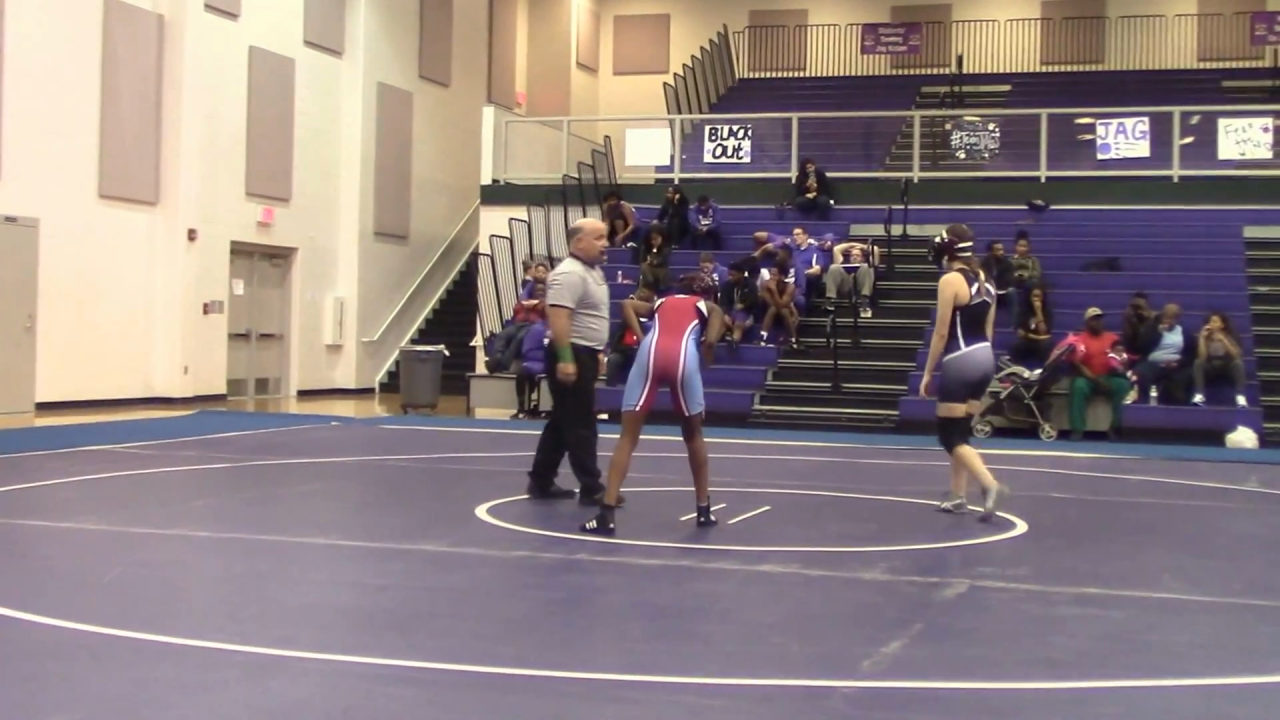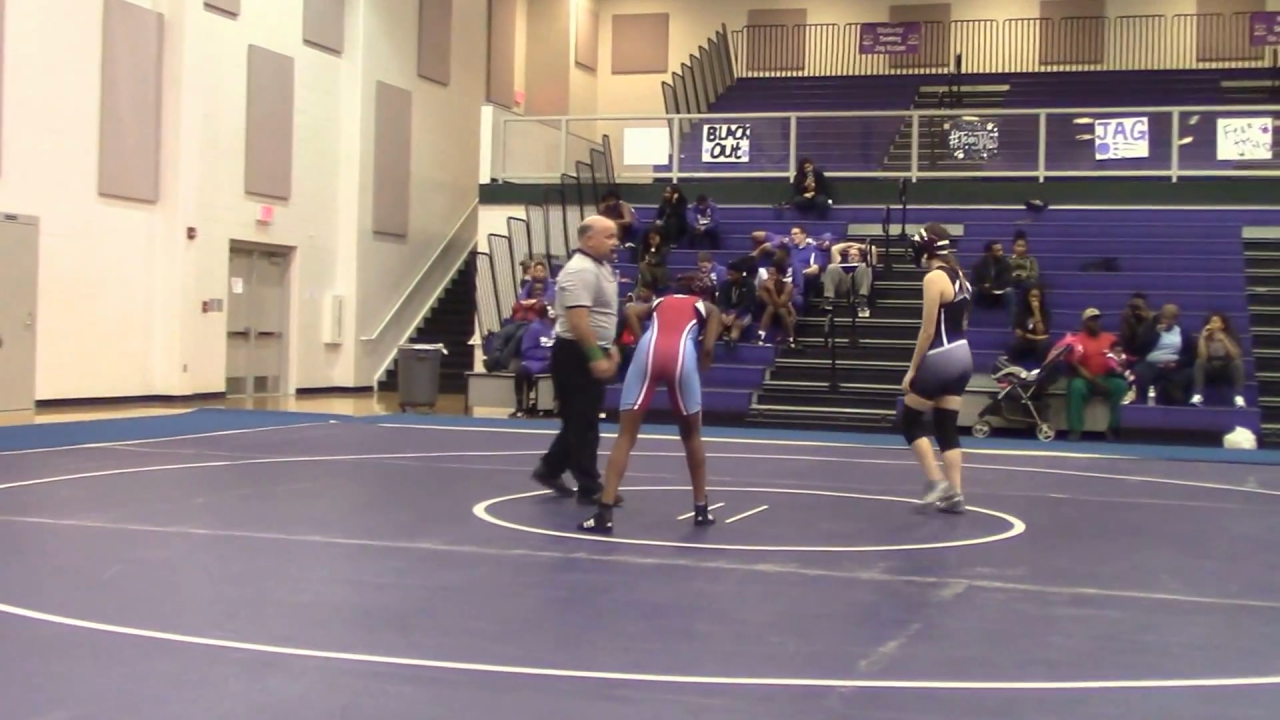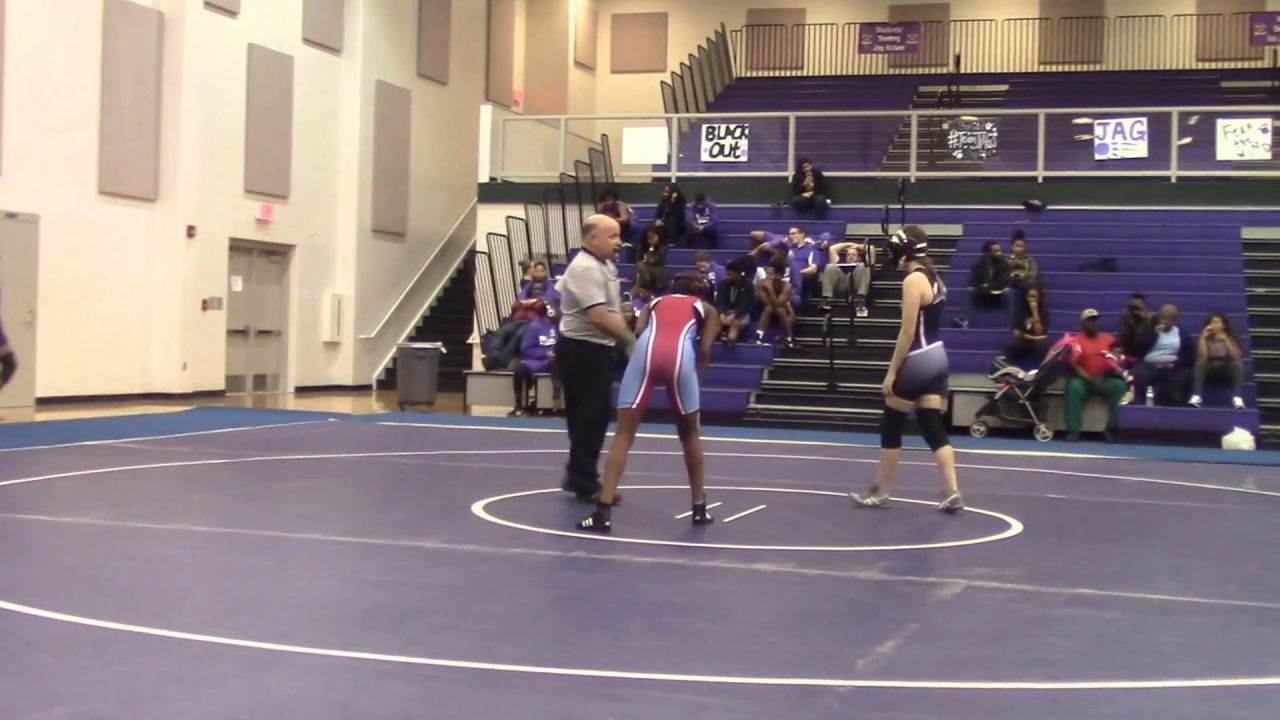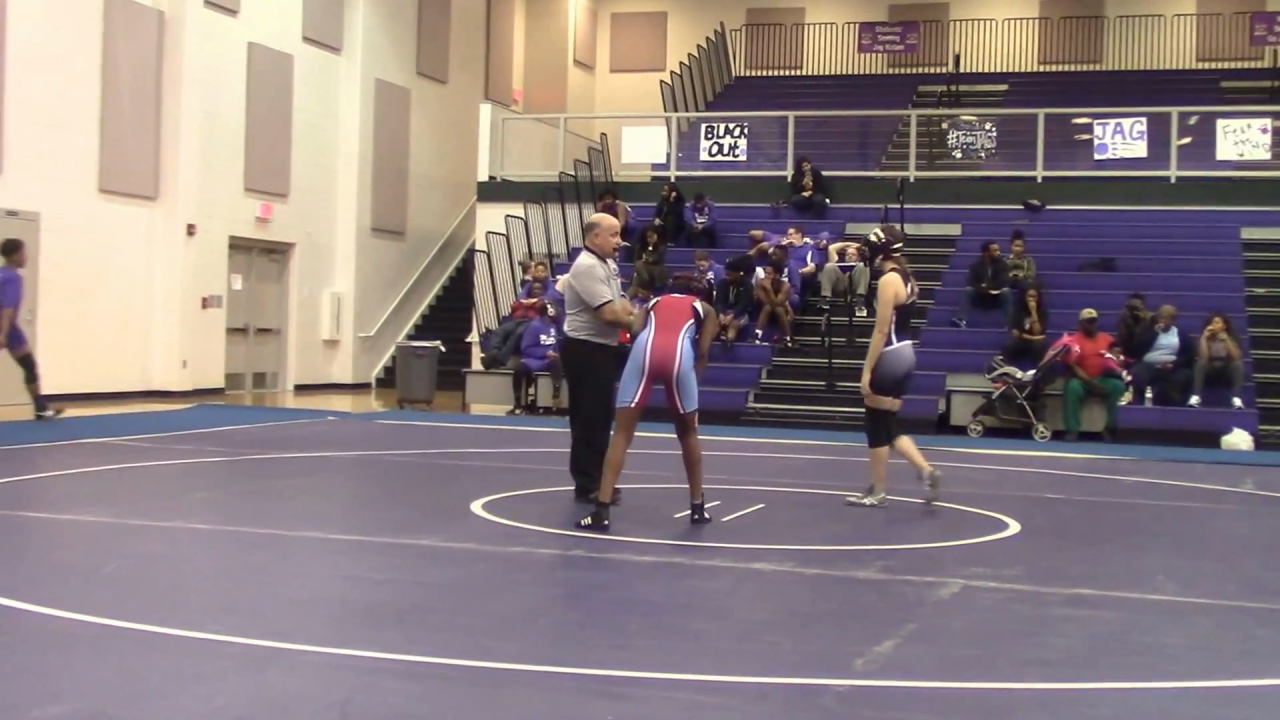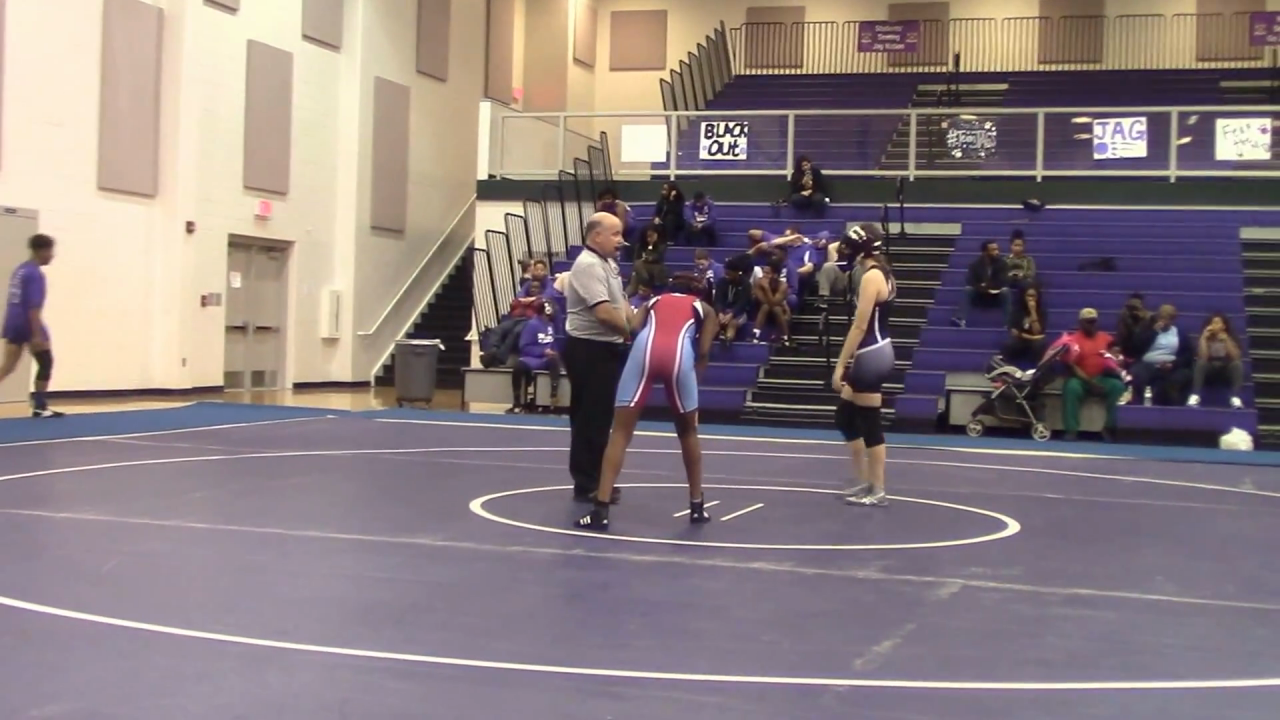
dt=0.2s
person 1, frame 1
left shoulder: (594, 270)
right shoulder: (570, 273)
right elbow: (557, 318)
left wrist: (596, 353)
right wrist: (564, 359)
left hip: (585, 355)
right hip: (570, 356)
left knee: (563, 421)
right knee: (581, 423)
left ankle: (540, 481)
right ankle: (590, 488)
person 1, frame 2
left shoulder: (602, 267)
right shoulder: (581, 270)
right elbow: (578, 319)
left wrist: (608, 350)
right wrist: (596, 357)
left hip: (592, 352)
right hip: (577, 353)
left knee: (578, 418)
right knee: (585, 420)
left ankle: (549, 468)
right ankle: (588, 487)
person 1, frame 3
left shoulder: (605, 265)
right shoulder: (585, 268)
left elbow: (613, 308)
right elbow: (598, 316)
left wrist: (628, 335)
right wrist: (629, 339)
left hip: (596, 350)
right hip: (582, 351)
left knee: (595, 417)
right knee: (589, 419)
left ankle: (577, 475)
right ankle: (587, 485)
person 1, frame 4
left shoulder: (607, 264)
right shoulder: (588, 267)
left elbow: (619, 303)
right elbow: (609, 314)
left wrist: (637, 316)
left hip: (601, 350)
right hip: (586, 351)
left knee: (599, 418)
right knee: (590, 419)
left ankle: (594, 480)
right ankle: (587, 485)
person 1, frame 5
left shoulder: (607, 263)
right shoulder: (589, 266)
left elbow: (618, 306)
right elbow: (604, 313)
left wrist: (633, 323)
right wrist: (632, 331)
left hip: (603, 349)
right hip: (590, 350)
left knee: (599, 417)
right knee: (590, 418)
left ankle: (594, 479)
right ankle: (586, 484)
person 2, frame 1
left shoulder: (950, 280)
right shoulder: (983, 280)
left elbow: (941, 333)
right elbow: (988, 328)
left wrist: (928, 373)
left hip: (959, 361)
right hip: (984, 359)
left knee: (951, 435)
right knee: (958, 431)
left ankle: (991, 485)
right ankle: (958, 496)
person 2, frame 2
left shoulder: (934, 278)
right shoulder: (958, 276)
left elbow: (928, 330)
left wrist: (912, 370)
left hip: (940, 358)
right hip: (962, 356)
left knee: (909, 421)
right knee: (946, 428)
left ankle: (937, 481)
right ankle: (954, 493)
person 2, frame 3
left shoulder: (913, 281)
right shoulder: (933, 278)
left elbow: (908, 332)
left wrist: (892, 372)
left hip: (917, 360)
right hip: (936, 356)
left knee: (891, 426)
right knee: (934, 429)
left ankle: (880, 491)
right ankle: (952, 492)
person 2, frame 4
left shoulder: (888, 280)
right shoulder: (905, 277)
left elbow: (881, 331)
left wrist: (866, 370)
left hip: (890, 358)
right hip: (904, 354)
left knee: (878, 427)
right knee: (886, 425)
left ankle: (877, 491)
right ankle: (926, 471)
person 2, frame 5
left shoulder: (871, 277)
right shoulder: (879, 275)
left elbow: (859, 327)
left wrist: (841, 365)
right wrist: (850, 362)
left hip: (871, 355)
right hip: (876, 353)
left knee: (869, 424)
right knee: (846, 417)
left ankle: (877, 490)
right ankle: (864, 478)
person 3, frame 1
left shoulder: (662, 302)
right shoulder: (710, 307)
left elbow: (628, 305)
right elbow: (710, 342)
left wrist: (642, 339)
right wrist: (699, 367)
left hip: (651, 352)
right hip: (684, 356)
left knee: (627, 437)
right knee: (693, 436)
left ankle: (606, 514)
right ankle: (703, 510)
person 3, frame 2
left shoulder: (659, 302)
right shoulder: (708, 307)
left elbow: (631, 313)
right elbow: (707, 348)
right wrist: (698, 373)
left hip: (649, 351)
right hip: (682, 355)
left knee: (626, 436)
right knee: (691, 435)
left ankle: (604, 514)
right ankle: (701, 508)
person 3, frame 3
left shoulder: (657, 302)
right shoulder: (706, 309)
left elbow: (638, 331)
right elbow: (703, 351)
right wrist: (695, 376)
left hip: (647, 351)
right hip: (680, 354)
left knee: (623, 435)
right knee: (689, 435)
left ankle: (603, 513)
right ankle: (699, 508)
person 3, frame 4
left shoulder: (655, 301)
right shoulder: (705, 309)
left elbow: (636, 330)
right elbow: (702, 351)
right wrist: (693, 378)
left hip: (646, 350)
right hip: (679, 353)
left knee: (621, 434)
right knee: (688, 434)
left ankle: (601, 511)
right ankle: (697, 507)
person 3, frame 5
left shoulder: (655, 301)
right shoulder: (704, 309)
left elbow: (634, 328)
right elbow: (703, 350)
right wrist: (694, 376)
left hip: (646, 348)
right hip: (679, 352)
left knee: (620, 433)
right knee: (688, 433)
left ankle: (600, 511)
right ankle: (697, 506)
